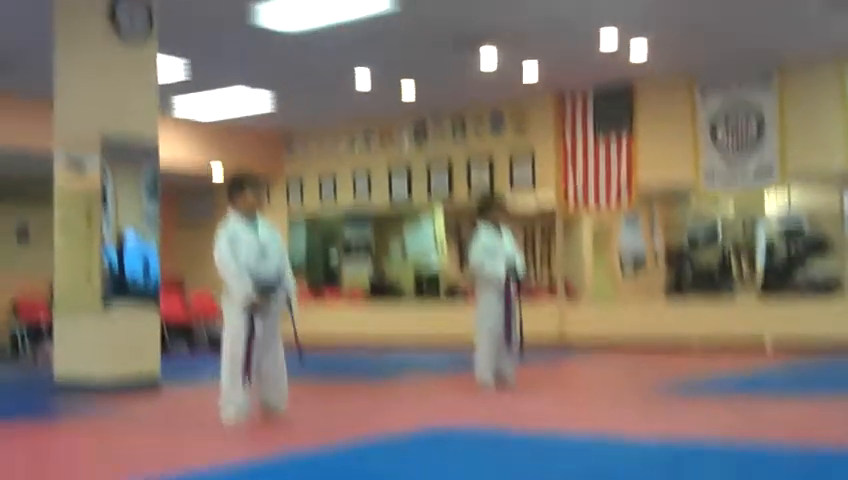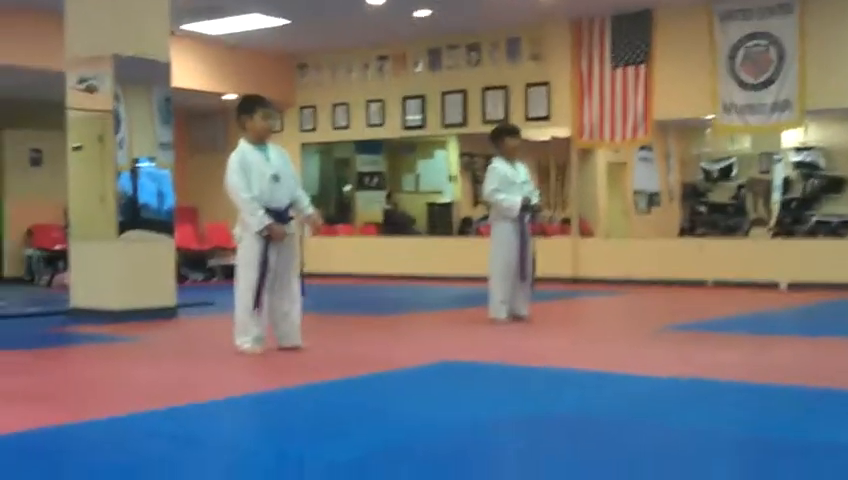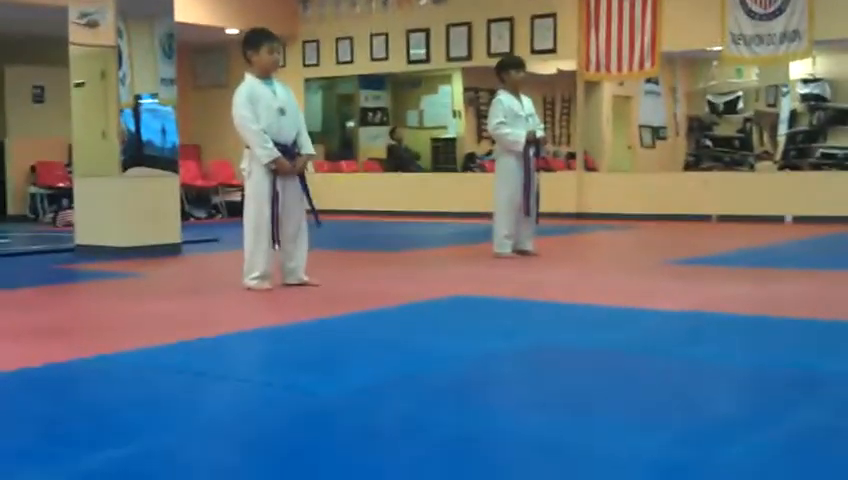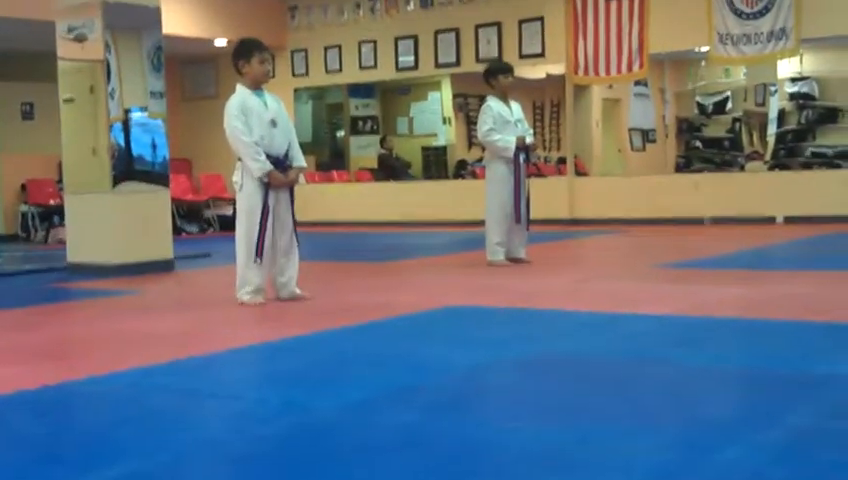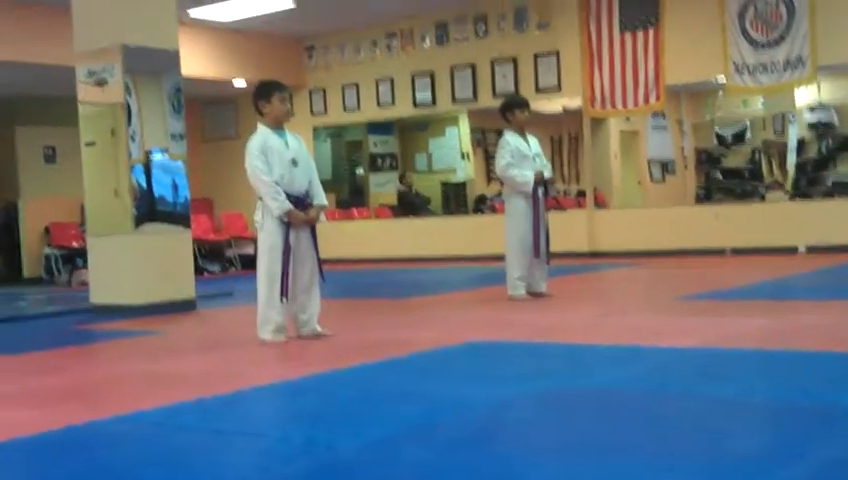
dt=0.4s
person 1, frame 1
left shoulder: (269, 230)
right shoulder: (228, 231)
left elbow: (281, 262)
right elbow: (228, 267)
left wrist: (288, 292)
right wrist: (250, 296)
left hip: (270, 300)
right hip: (242, 302)
left knee: (272, 354)
right knee: (238, 356)
left ankle: (272, 404)
right ankle: (234, 409)
person 1, frame 2
left shoulder: (280, 154)
right shoulder: (239, 157)
left elbow: (294, 187)
right elbow: (241, 196)
left wrist: (308, 212)
right wrist: (266, 225)
left hip: (284, 227)
right hip: (255, 230)
left knee: (287, 285)
right knee: (252, 284)
left ankle: (288, 336)
right ankle: (248, 339)
person 1, frame 3
left shoulder: (284, 90)
right shoulder: (245, 91)
left elbow: (299, 123)
right elbow: (250, 130)
left wrist: (304, 154)
right wrist: (275, 159)
left hip: (291, 163)
right hip: (262, 164)
left knee: (294, 219)
right knee: (260, 219)
left ankle: (294, 273)
right ankle: (256, 276)
person 1, frame 4
left shoulder: (275, 101)
right shoulder: (237, 102)
left elbow: (290, 135)
right elbow: (242, 142)
left wrist: (296, 166)
right wrist: (268, 172)
left hip: (282, 175)
right hip: (254, 176)
left knee: (285, 233)
right knee: (252, 233)
left ankle: (286, 287)
right ankle: (249, 290)
person 1, frame 5
left shoulder: (296, 140)
right shoulder: (258, 142)
left elbow: (311, 173)
right elbow: (262, 181)
left wrist: (317, 205)
right wrist: (288, 210)
left hip: (303, 213)
right hip: (275, 215)
left knee: (307, 270)
right knee: (273, 272)
left ankle: (307, 324)
right ankle: (271, 328)
person 2, frame 1
left shoulder: (507, 235)
right shoulder: (481, 236)
left elbow: (516, 258)
right elbow: (477, 263)
left wrist: (518, 270)
right wrist: (501, 271)
left hip: (508, 289)
right hip: (491, 290)
left knee: (509, 332)
right knee: (489, 332)
left ankle: (504, 372)
right ankle: (485, 375)
person 2, frame 2
left shoulder: (522, 168)
right shoulder: (495, 168)
left elbow: (532, 191)
right elbow: (490, 194)
left wrist: (533, 202)
right wrist: (517, 203)
left hip: (522, 222)
right hip: (504, 222)
left knee: (523, 266)
right knee: (503, 267)
left ankle: (518, 309)
right ankle: (499, 311)
person 2, frame 3
left shoulder: (527, 101)
right shoulder: (500, 101)
left elbow: (537, 125)
right elbow: (495, 128)
left wrist: (539, 136)
right wrist: (522, 137)
left hip: (527, 156)
right hip: (509, 156)
left knee: (528, 201)
right knee: (508, 201)
left ankle: (523, 244)
right ankle: (503, 246)
person 2, frame 4
left shoulder: (516, 107)
right shoulder: (489, 107)
left elbow: (526, 131)
right elbow: (485, 135)
left wrist: (528, 142)
right wrist: (513, 143)
left hip: (516, 162)
right hip: (499, 163)
left knee: (519, 207)
right knee: (499, 208)
left ankle: (516, 251)
right ankle: (496, 254)
person 2, frame 5
left shoulder: (533, 141)
right shoulder: (507, 141)
left elbow: (544, 165)
right elbow: (504, 170)
left wrist: (546, 176)
right wrist: (531, 178)
left hip: (536, 196)
right hip: (518, 197)
left knee: (539, 241)
right knee: (519, 242)
left ankle: (536, 286)
right ankle: (516, 288)
